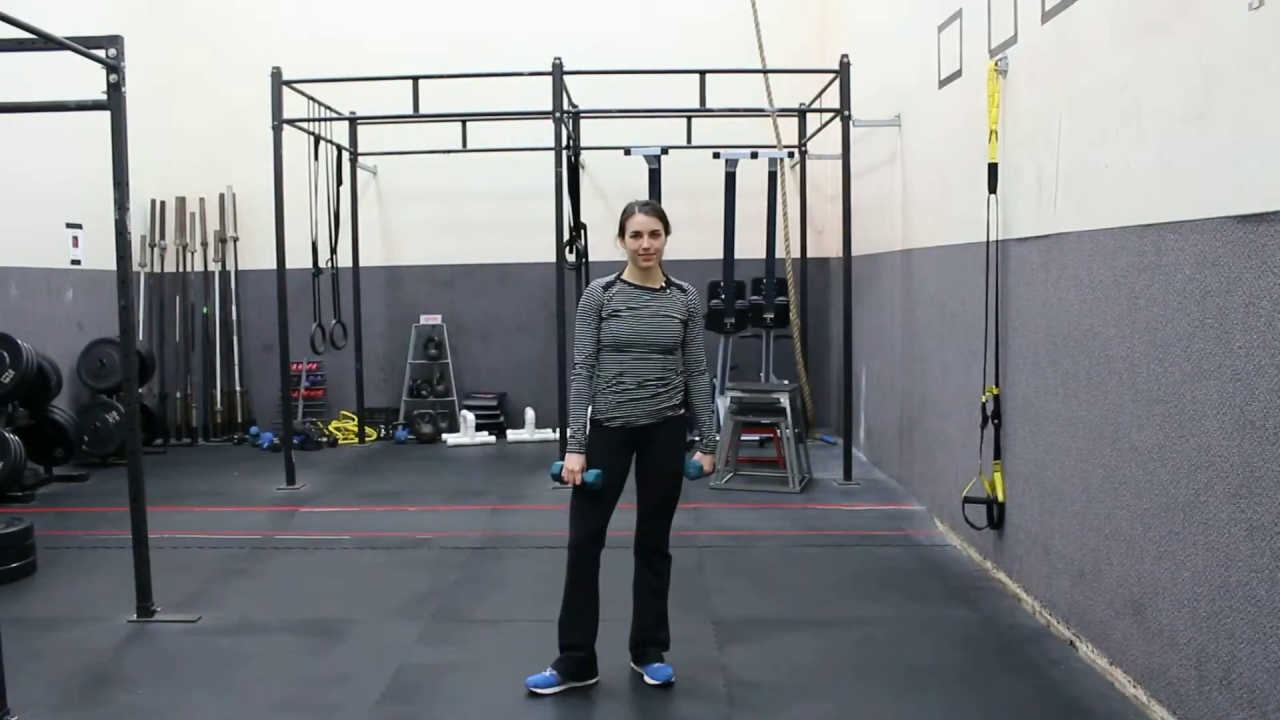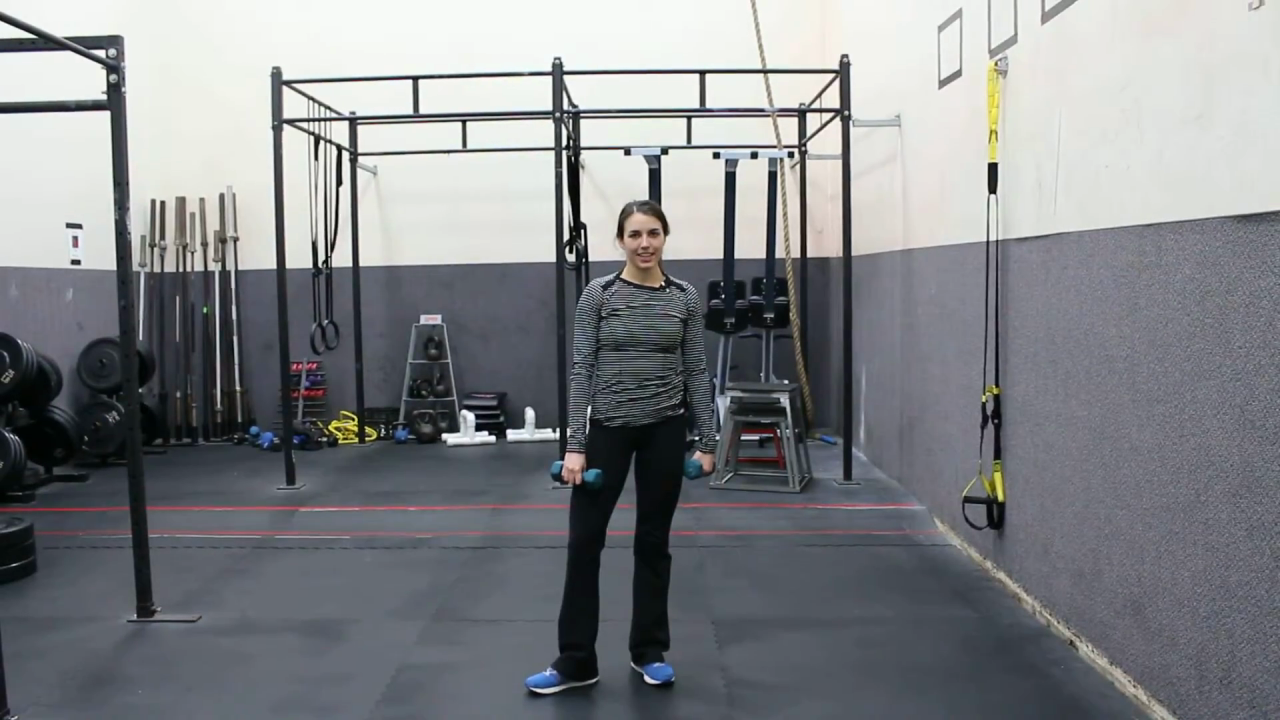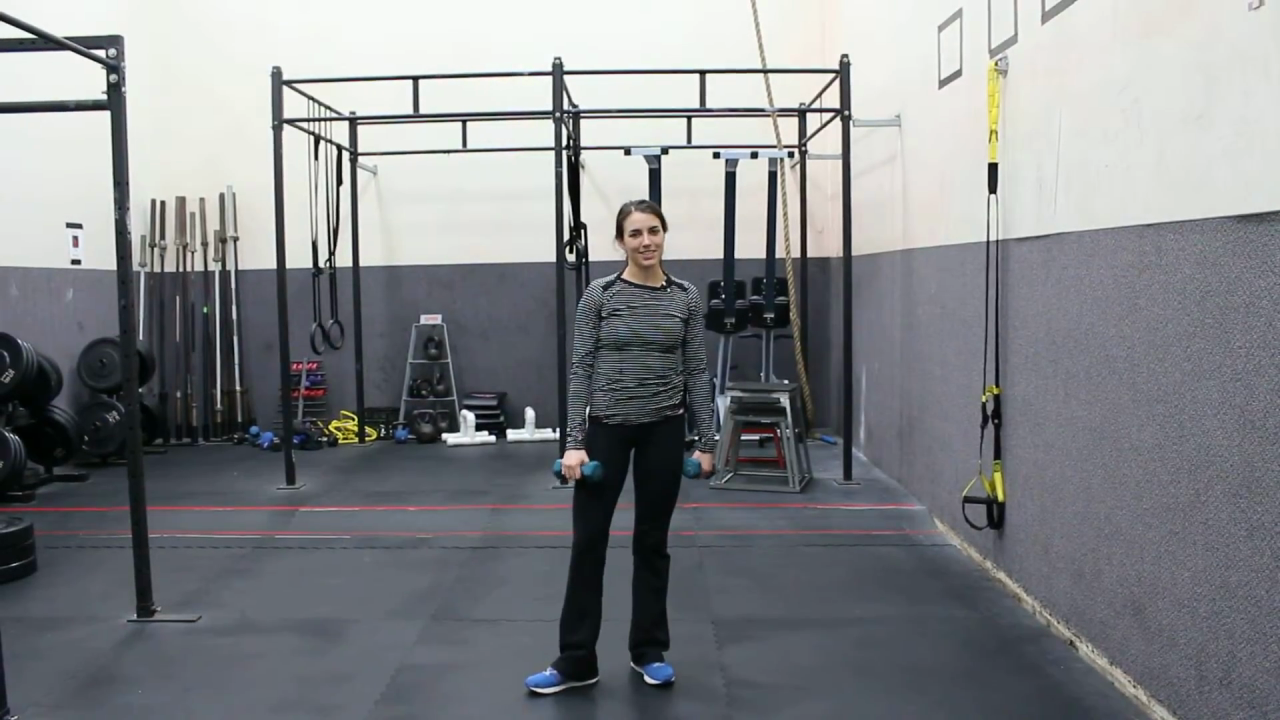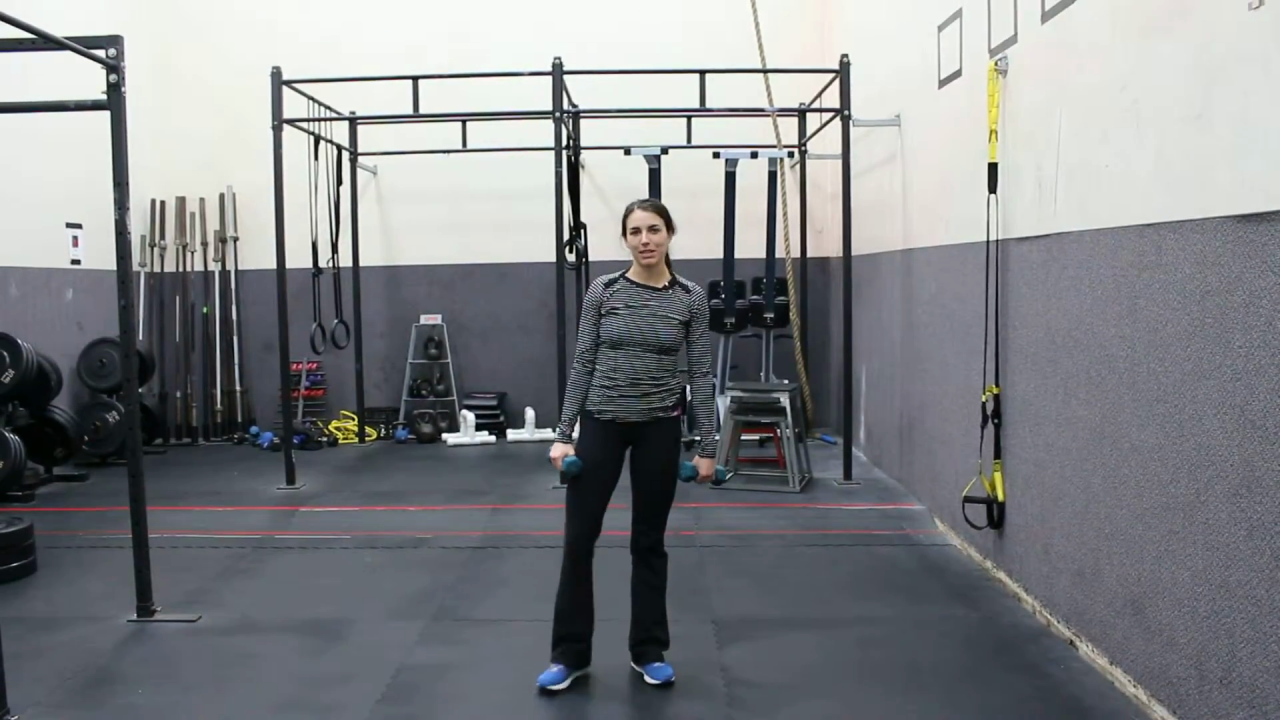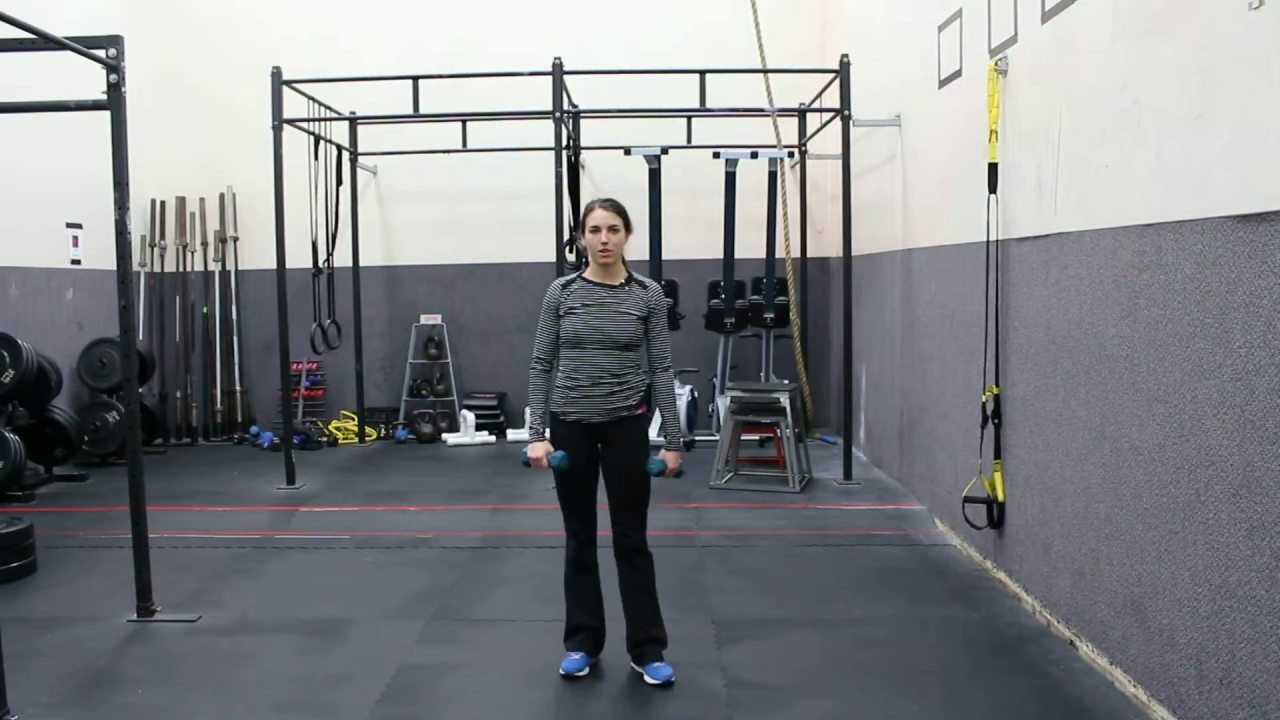
dt=0.7s
person 1, frame 1
left shoulder: (686, 298)
right shoulder: (599, 294)
left elbow: (697, 373)
right elbow: (582, 371)
left wrist: (708, 442)
right wrist: (574, 444)
left hip: (665, 430)
right hip: (609, 428)
left knee: (653, 542)
right knee: (583, 541)
left ankle: (650, 652)
right ankle: (575, 662)
person 1, frame 2
left shoulder: (685, 297)
right shoulder: (598, 293)
left elbow: (696, 372)
right elbow: (582, 370)
left wrist: (707, 441)
right wrist: (574, 444)
left hip: (664, 430)
right hip: (608, 428)
left knee: (653, 541)
right knee: (583, 540)
left ankle: (649, 652)
right ankle: (575, 661)
person 1, frame 3
left shoulder: (686, 297)
right shoulder: (599, 294)
left elbow: (696, 372)
right elbow: (581, 369)
left wrist: (706, 441)
right wrist: (574, 442)
left hip: (663, 429)
right hip: (607, 427)
left knee: (652, 542)
right knee: (587, 541)
left ankle: (649, 652)
right ankle: (575, 661)
person 1, frame 4
left shoulder: (691, 297)
right shoulder: (601, 291)
left elbow: (701, 375)
right elbow: (582, 364)
left wrist: (707, 446)
right wrist: (563, 433)
left hip: (658, 427)
right hip: (601, 423)
left knee: (649, 541)
right knee: (578, 537)
left ankle: (649, 651)
right ankle: (570, 654)
person 1, frame 5
left shoulder: (648, 294)
right shoulder: (560, 292)
left elbow: (661, 370)
right elbow: (541, 365)
left wrist: (672, 440)
right wrist: (537, 433)
left hip: (626, 425)
right hip: (570, 425)
left knee: (631, 539)
right knee: (579, 537)
left ankle: (647, 649)
right ankle: (582, 643)
